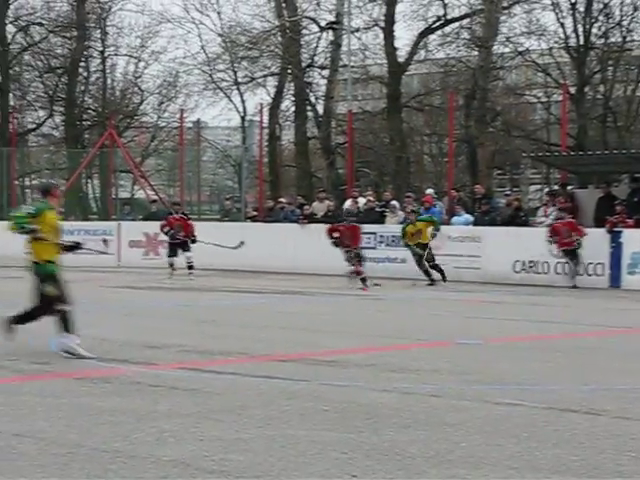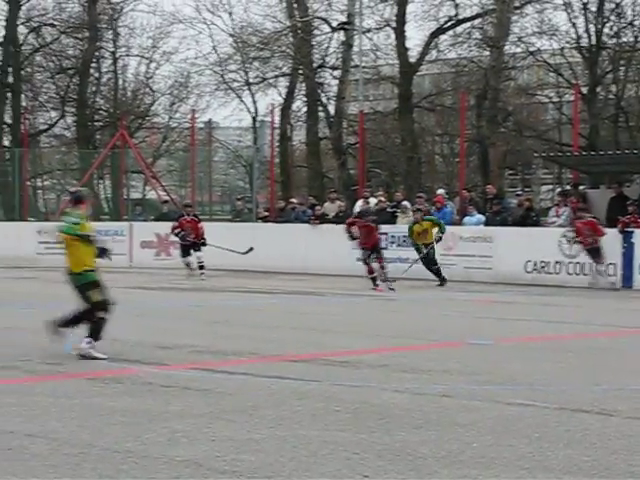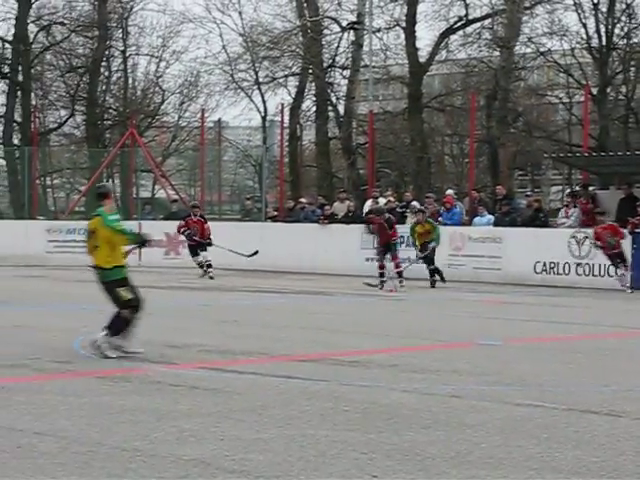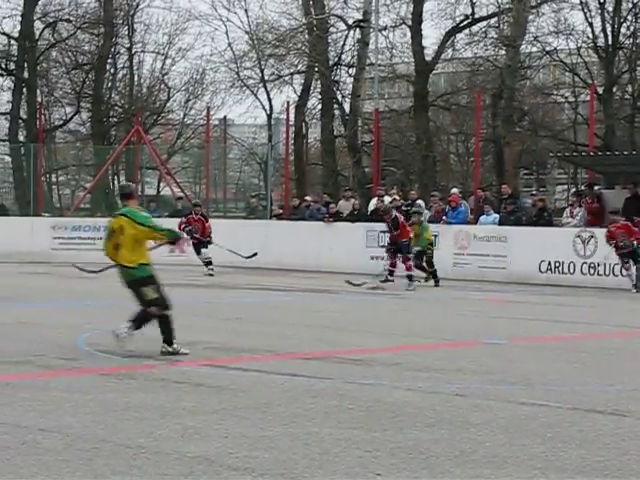
dt=0.1s
person 1, frame 1
left shoulder: (51, 214)
right shoulder: (42, 209)
right elbow: (16, 220)
left wrist: (67, 247)
right wrist: (33, 231)
left hip: (49, 264)
right hip: (45, 265)
left knee: (47, 305)
right knee: (61, 302)
left ankle: (13, 322)
right ankle: (70, 343)
person 1, frame 2
left shoulder: (80, 220)
right shoulder: (75, 217)
right elbow: (64, 230)
left wrist: (96, 250)
right wrist: (86, 236)
left hip: (84, 272)
right hip: (83, 273)
left knee: (95, 308)
right knee: (102, 307)
left ankle: (58, 325)
right ankle: (86, 345)
person 1, frame 3
left shoulder: (95, 220)
right shoulder: (107, 214)
left elbow: (91, 247)
right elbow: (117, 231)
right wrist: (139, 237)
left hip: (104, 268)
right hip: (111, 270)
left knee: (133, 303)
right knee: (130, 306)
left ankle: (117, 341)
right ankle: (103, 339)
person 1, frame 4
left shoulder: (115, 220)
right shoulder: (136, 214)
left elbow: (109, 249)
right elbow: (152, 230)
right wrist: (174, 236)
left hip: (126, 269)
right hip: (138, 270)
left knee: (160, 304)
right knee: (156, 306)
left ankle: (169, 344)
right ankle: (126, 329)
